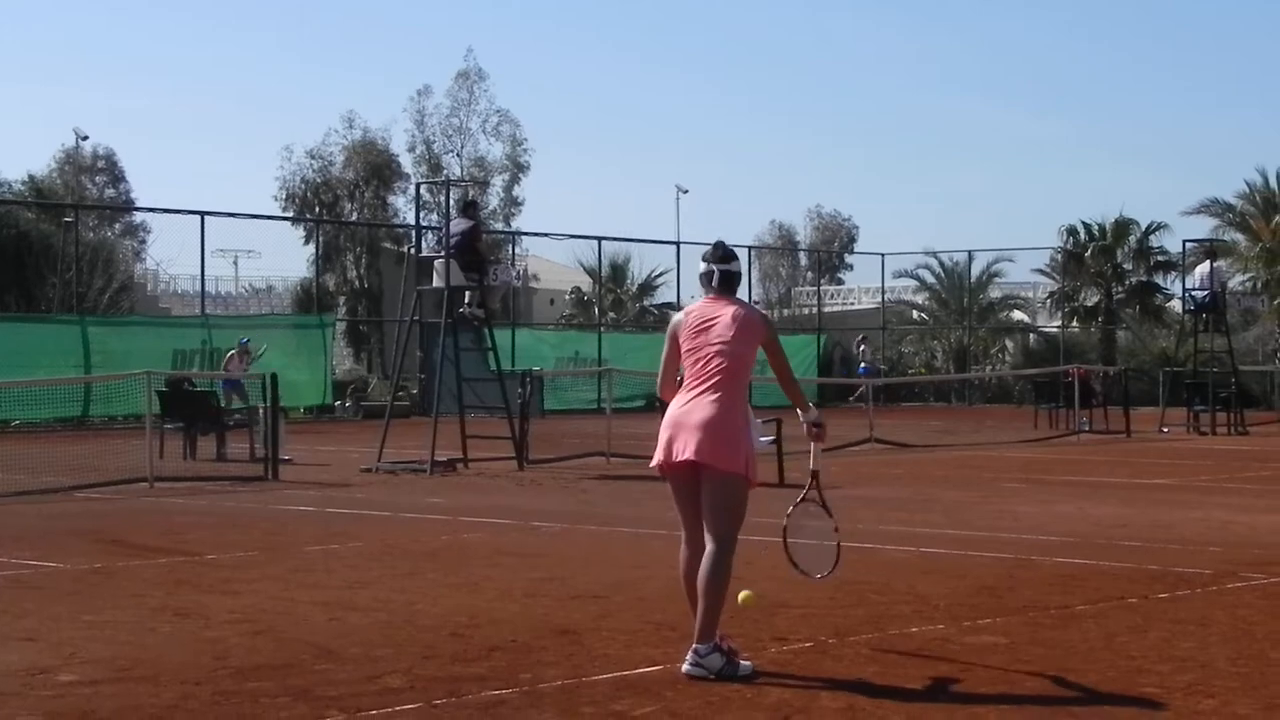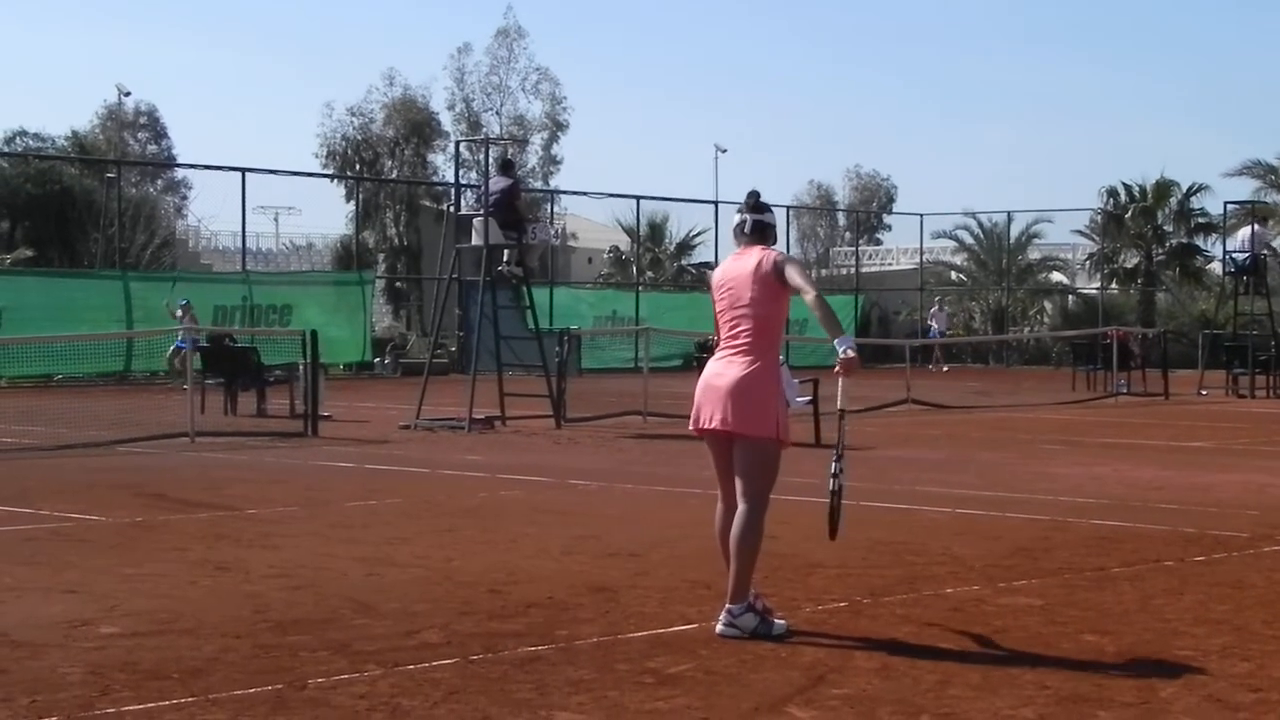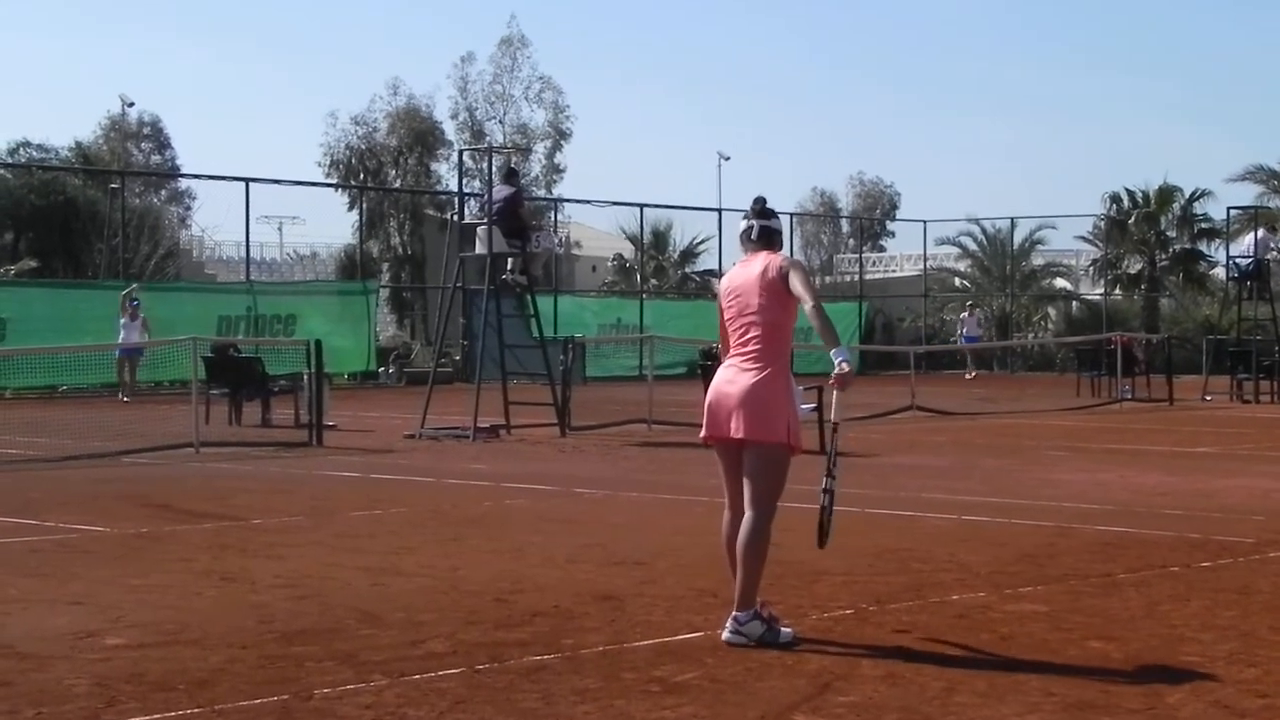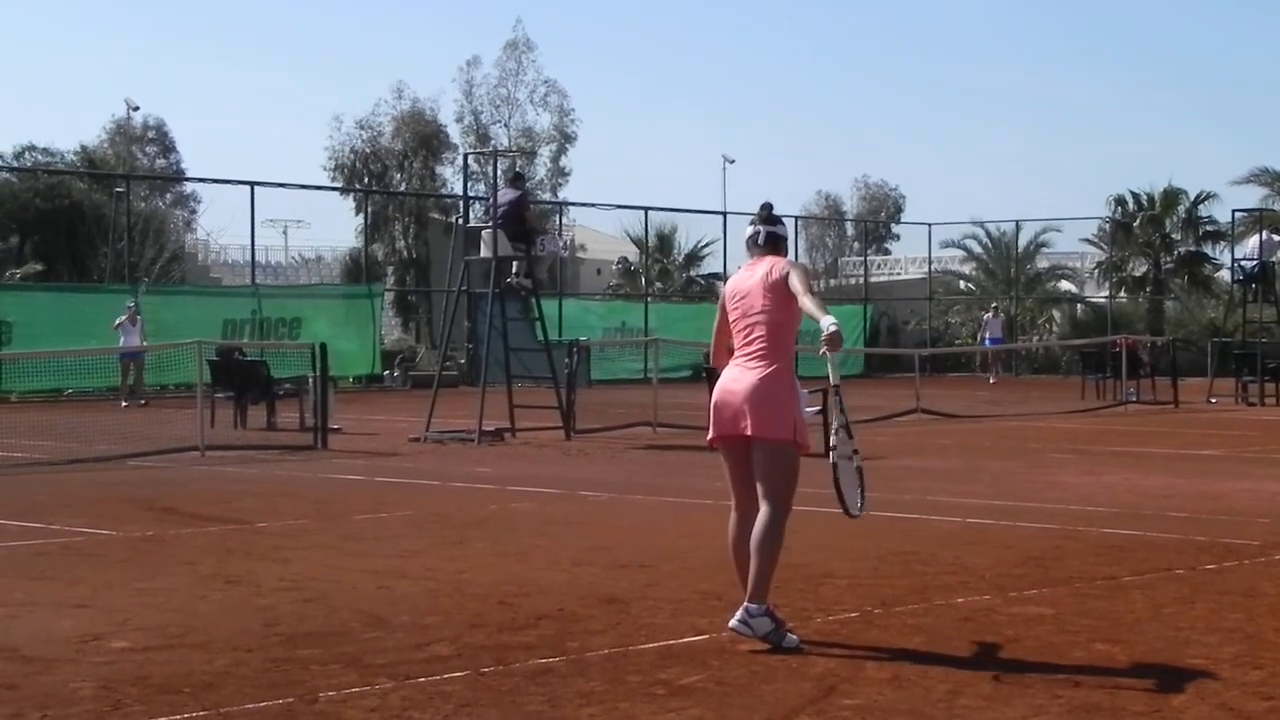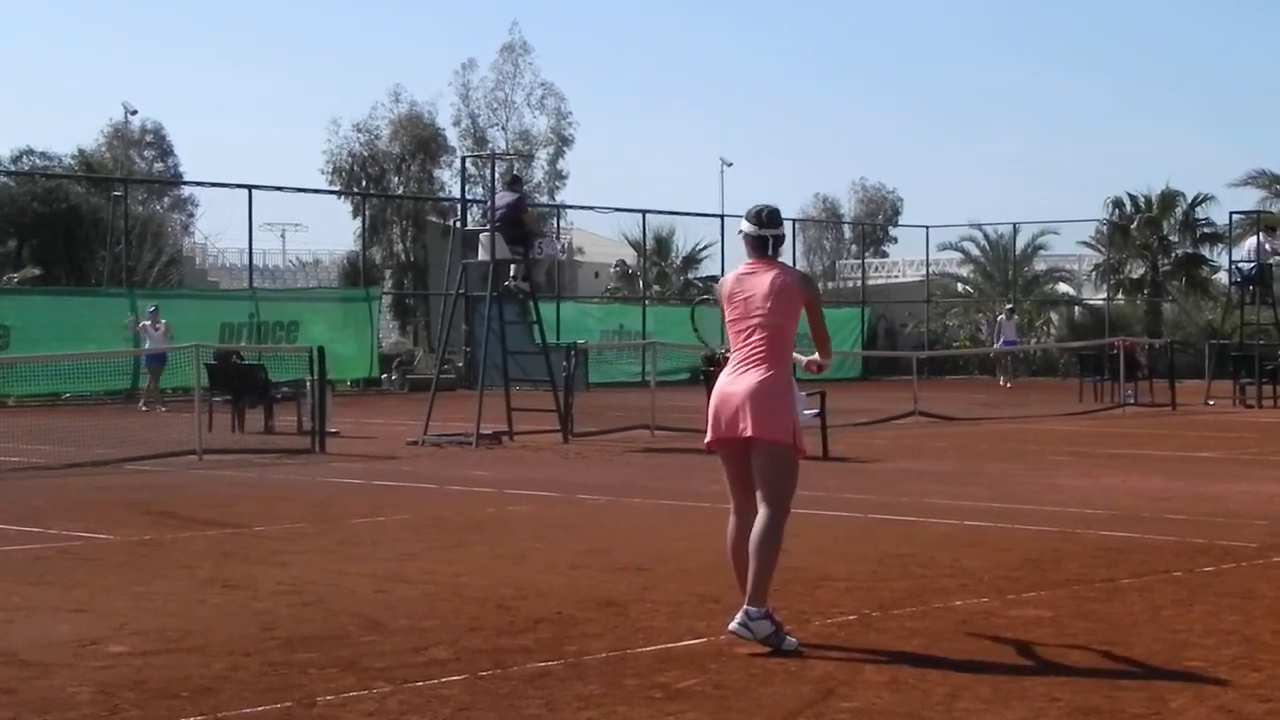
dt=1s
person 1, frame 1
left shoulder: (681, 319)
right shoulder: (755, 319)
right elbow: (786, 379)
right wrist: (809, 415)
left hip: (678, 424)
right hip: (721, 428)
left knee: (694, 538)
right knee: (720, 542)
left ankle: (707, 639)
right ankle: (703, 650)
person 1, frame 2
left shoulder: (720, 272)
right shoulder: (778, 262)
right elbow: (812, 295)
right wrist: (843, 343)
left hip: (713, 381)
right hip: (753, 386)
left knee: (730, 498)
right knee: (752, 501)
left ankle: (741, 599)
right ankle: (736, 610)
person 1, frame 3
left shoulder: (727, 280)
right shoulder: (785, 266)
right elbow: (811, 305)
right wrist: (840, 356)
left hip: (723, 390)
right hip: (764, 393)
left knee: (737, 506)
right knee: (759, 509)
left ankle: (747, 607)
right ankle: (743, 618)
person 1, frame 4
left shoulder: (731, 284)
right shoulder: (787, 268)
right elbow: (804, 294)
right wrist: (828, 322)
left hip: (727, 391)
right hip: (769, 392)
left knee: (744, 506)
right knee: (774, 505)
left ankle: (753, 606)
right ankle: (754, 609)
person 1, frame 5
left shoulder: (726, 284)
right shoulder: (799, 282)
right elbow: (823, 344)
right wrist: (819, 360)
left hip: (726, 392)
right hip: (767, 395)
left knee: (742, 508)
right knee: (773, 508)
left ankle: (751, 609)
right ankle: (754, 612)
